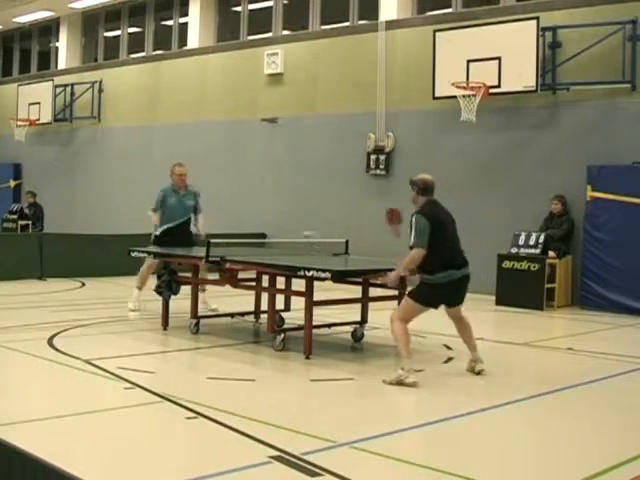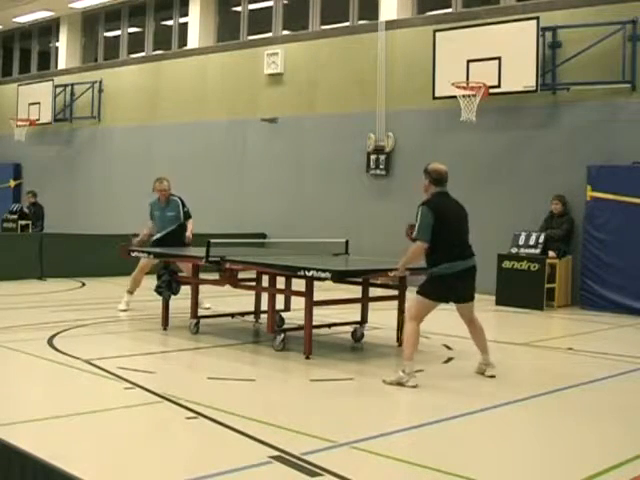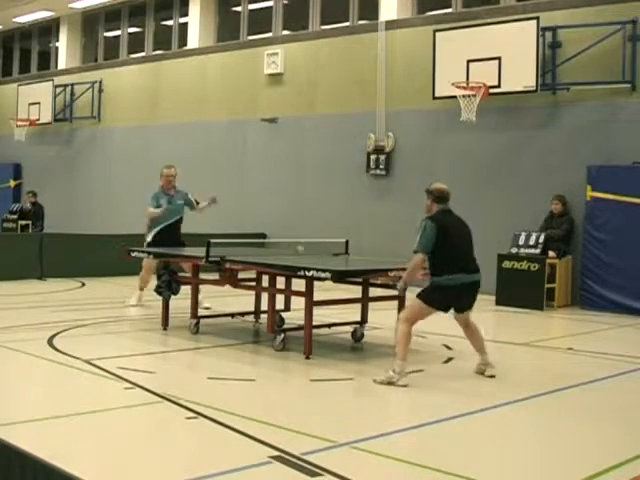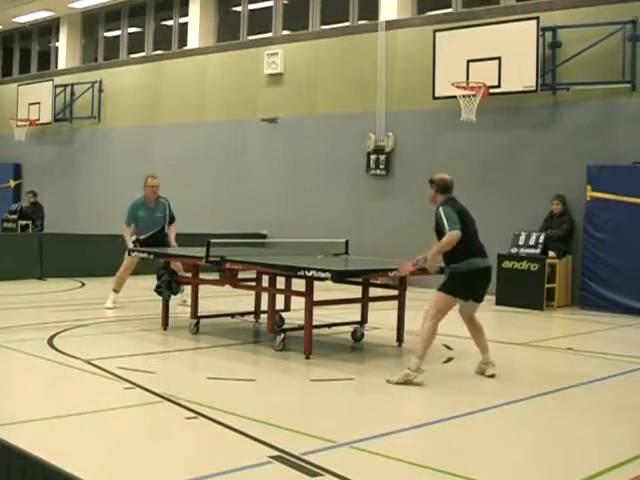
dt=0.4s
person 1, frame 1
left shoulder: (421, 215)
right shoulder: (444, 213)
left elbow: (419, 252)
left wrist: (397, 272)
left hip: (437, 280)
right hip: (461, 275)
left knee: (398, 318)
right knee: (456, 315)
left ankle: (406, 371)
right ankle: (476, 360)
person 1, frame 2
left shoulder: (428, 207)
right shoulder: (459, 207)
left elbow: (421, 245)
left wrist: (402, 264)
left hip: (443, 274)
right hip: (467, 269)
left knee: (412, 318)
right knee: (469, 317)
left ankle: (407, 373)
right ankle: (487, 364)
person 1, frame 3
left shoulder: (431, 222)
right shoulder: (461, 224)
left elbow: (420, 258)
left wrist: (404, 279)
right wrist: (433, 271)
left hip: (446, 284)
right hip: (472, 282)
left knee: (405, 319)
right knee: (464, 321)
left ankle: (398, 372)
right ankle: (486, 364)
person 1, frame 4
left shoulder: (444, 208)
right shoulder: (458, 208)
left elbow: (454, 235)
left wrist: (433, 255)
right wrist: (428, 256)
left hip: (465, 271)
right hip: (482, 270)
left knee: (431, 317)
right knee: (468, 315)
left ankle: (414, 370)
right ankle: (487, 363)
person 2, frame 1
left shoulder: (193, 194)
right shoulder: (165, 192)
left elbow: (198, 213)
right elbow: (154, 211)
left wrist: (200, 229)
right wrist: (155, 221)
left hip: (184, 235)
right hip: (164, 234)
left knee: (201, 264)
right knee: (150, 264)
left ankle: (203, 300)
right ankle: (135, 297)
person 2, frame 2
left shoulder: (177, 201)
right shoulder: (153, 205)
left elbow: (189, 219)
left wrist: (189, 232)
right wrist: (141, 238)
left hip: (178, 243)
right hip: (159, 242)
left knee: (191, 270)
right knee: (141, 268)
right ankle: (126, 300)
person 2, frame 3
left shoulder: (182, 195)
right shoulder: (157, 195)
left elbow: (197, 208)
right elbow: (149, 213)
left wrist: (208, 203)
right wrist: (160, 211)
left hip: (175, 239)
right hip: (156, 238)
left knee: (191, 267)
right knee: (148, 269)
right ankle: (138, 295)
person 2, frame 4
left shoulder: (164, 203)
right shoulder: (135, 204)
left elbow: (171, 225)
right elbow: (127, 226)
left wrist: (172, 242)
right wrist: (129, 243)
left hip: (160, 240)
right hip: (139, 240)
left knee: (178, 267)
right knee: (126, 267)
left ankle: (182, 297)
right ankle: (112, 298)
